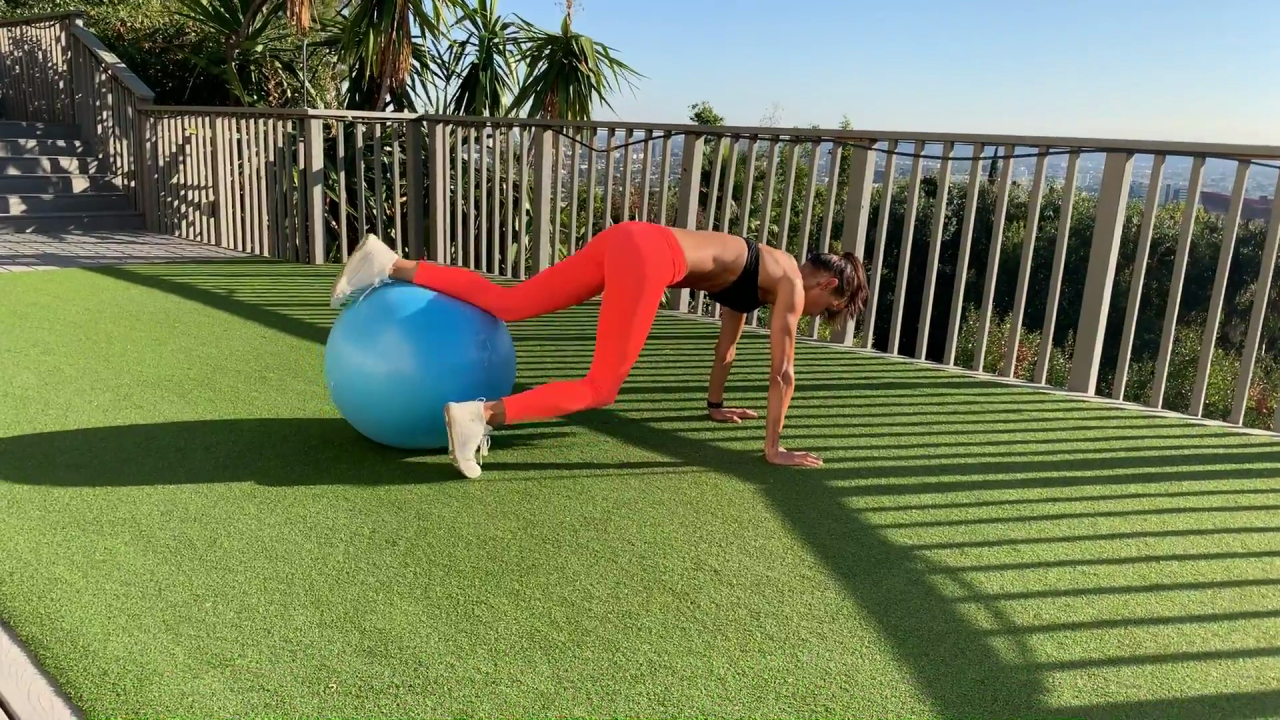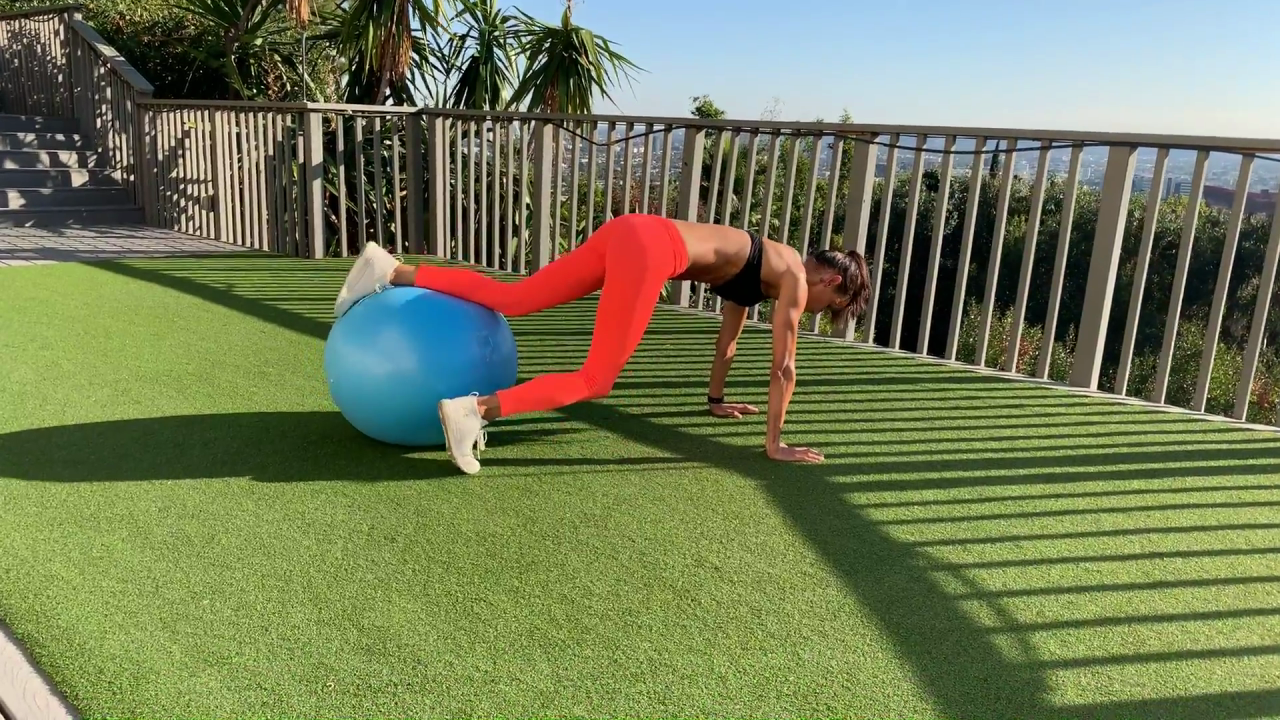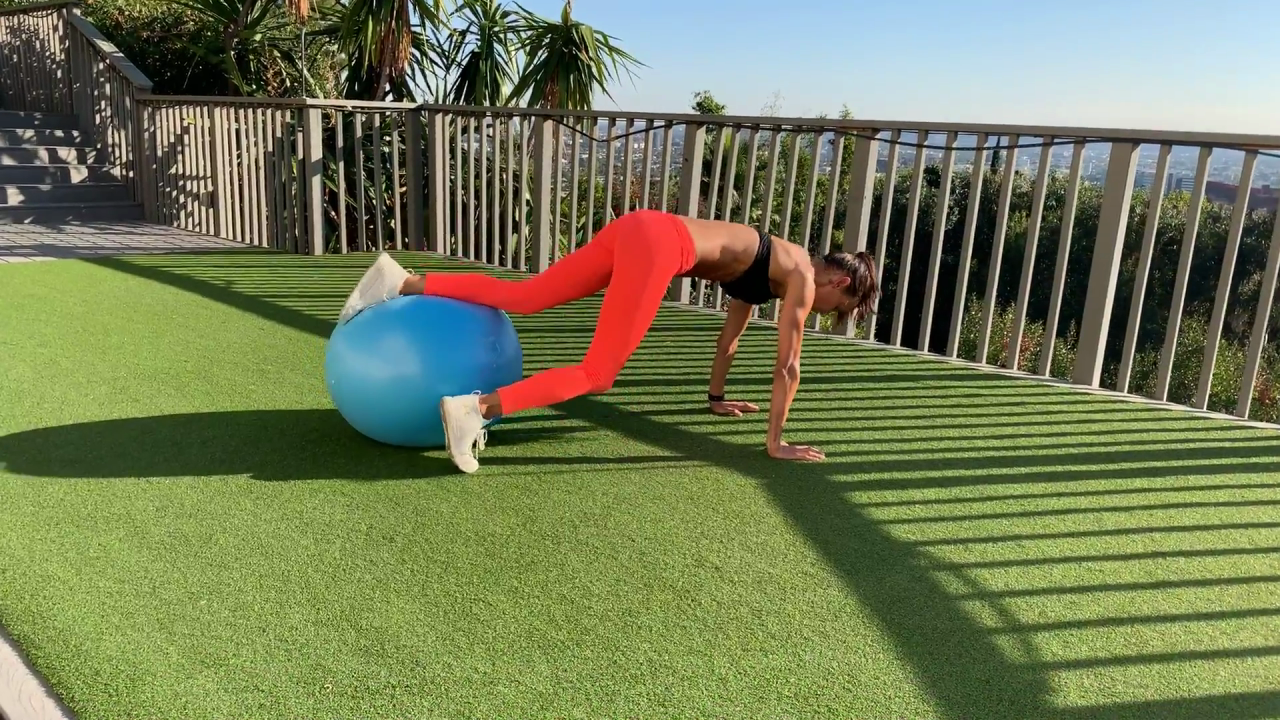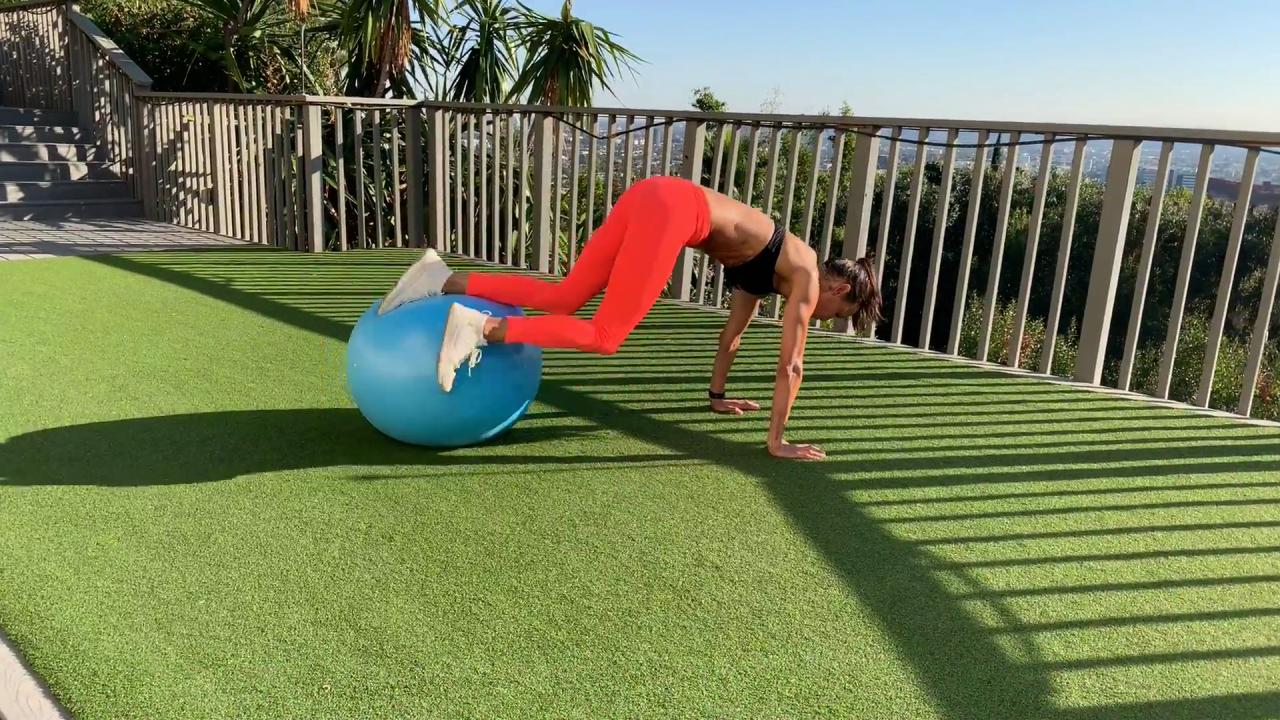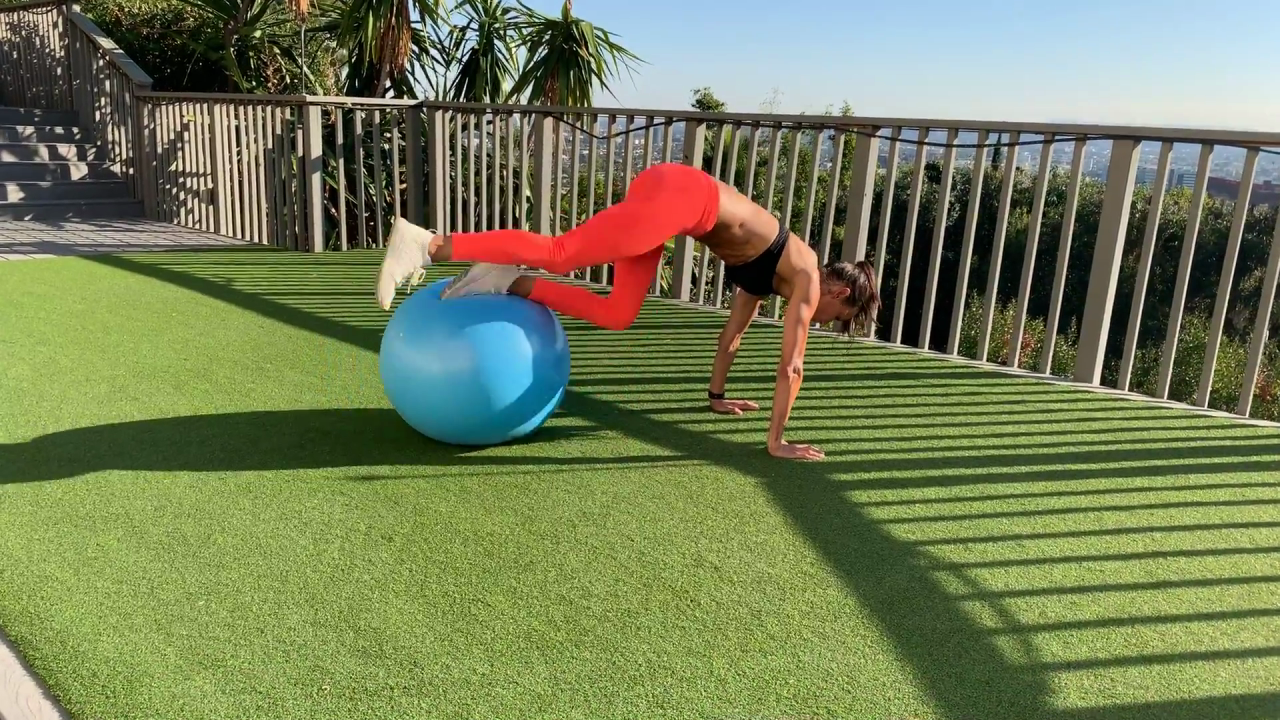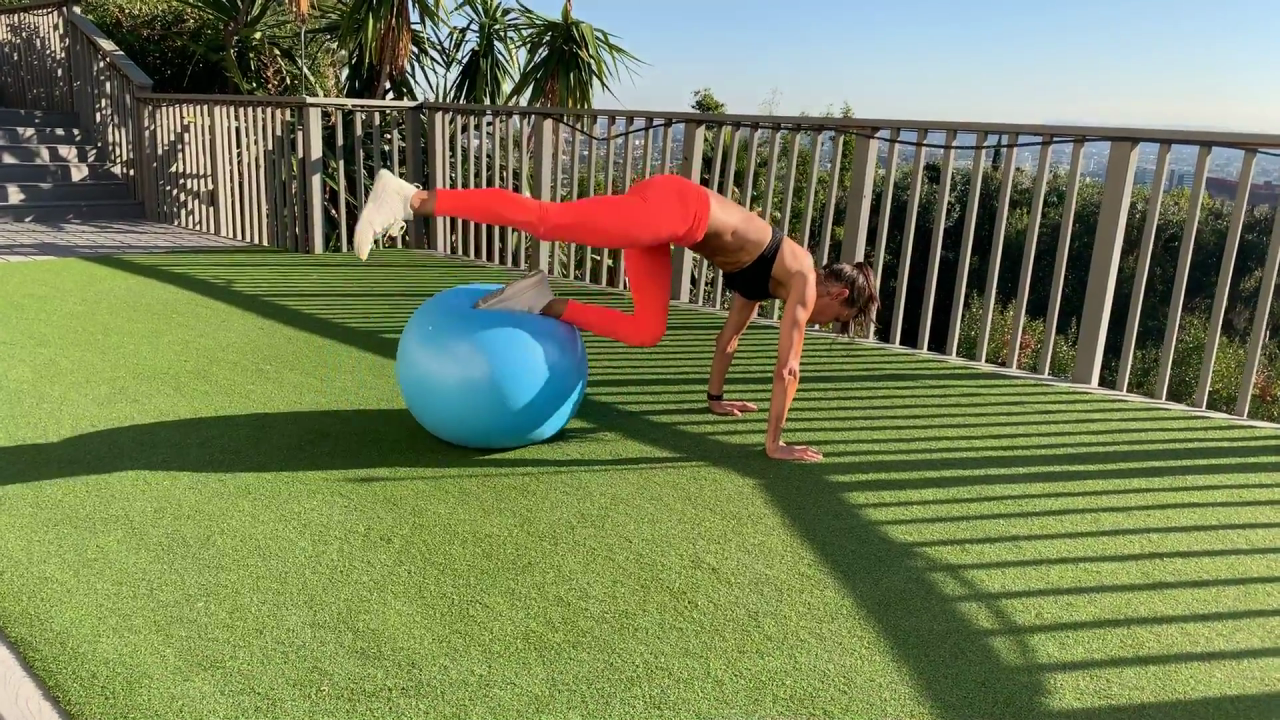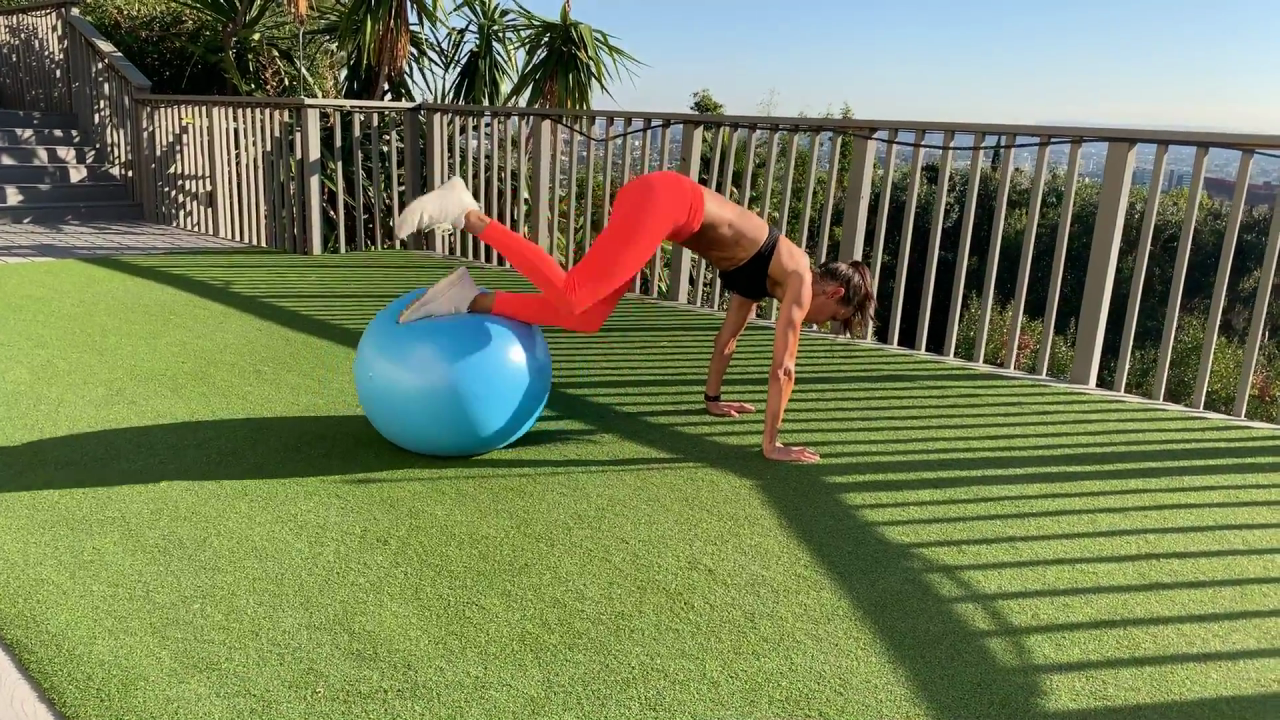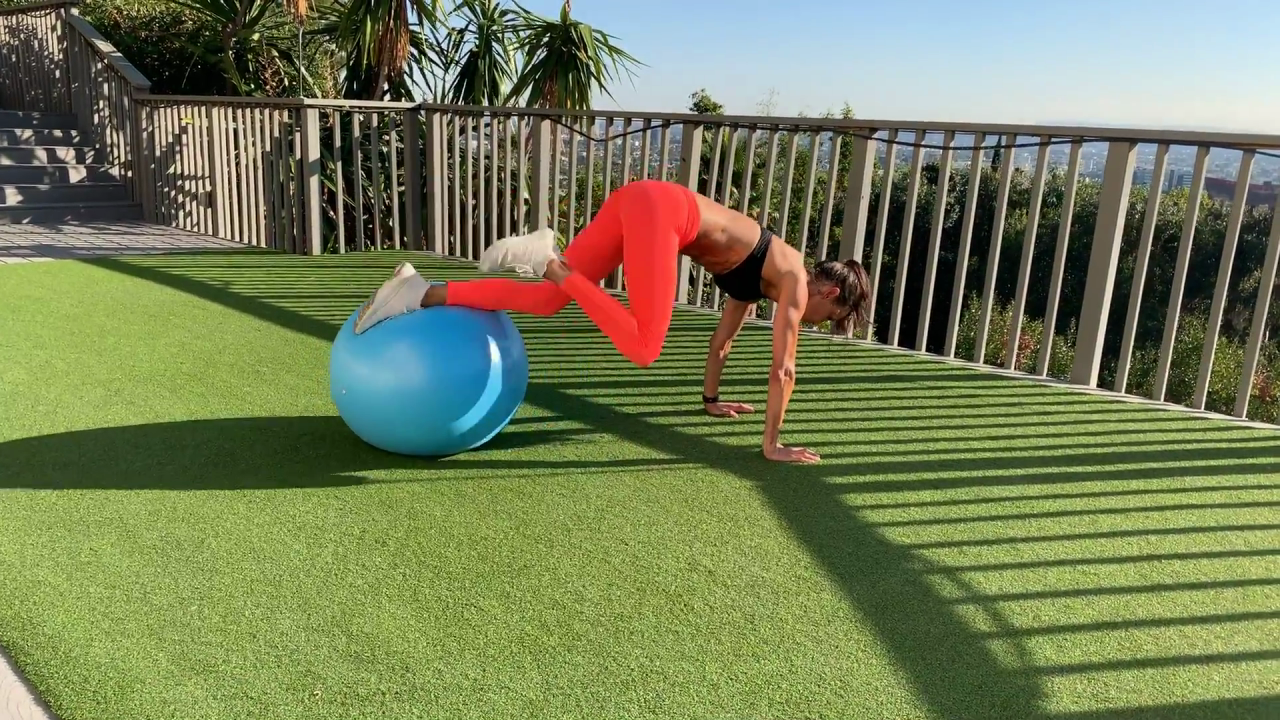
dt=0.2s
person 1, frame 1
left shoulder: (757, 277)
right shoulder: (789, 283)
left elbow: (728, 339)
right elbow: (782, 373)
left wrist: (715, 405)
right wrist: (773, 448)
left hip: (625, 241)
right hip: (644, 256)
left knee: (505, 302)
right knee: (600, 388)
left ankle: (386, 263)
right ankle: (481, 415)
person 1, frame 2
left shoulder: (761, 271)
right shoulder: (795, 277)
left elbow: (729, 335)
right elbow: (783, 367)
left wrist: (716, 399)
right wrist: (775, 443)
left hip: (629, 233)
right hip: (648, 248)
left knee: (508, 298)
right knee: (594, 381)
left ankle: (387, 270)
right ankle: (475, 410)
person 1, frame 3
left shoulder: (768, 273)
right shoulder: (801, 277)
left elbow: (731, 333)
right elbow: (787, 368)
left wrist: (716, 397)
right wrist: (776, 442)
left hip: (636, 230)
right hip: (654, 245)
left knee: (524, 296)
right knee: (596, 375)
left ankle: (401, 281)
right ankle: (476, 408)
person 1, frame 4
left shoulder: (769, 272)
right shoulder: (808, 276)
left elbow: (733, 331)
right elbow: (791, 364)
left wrist: (716, 396)
right wrist: (777, 440)
left hip: (651, 197)
right hip: (669, 207)
left knee: (567, 297)
right knee: (603, 336)
left ankle: (443, 279)
right ankle: (479, 327)
person 1, frame 5
left shoulder: (771, 273)
right shoulder: (807, 278)
left elbow: (733, 329)
right elbow: (790, 365)
left wrist: (716, 395)
right wrist: (777, 441)
left hip: (662, 186)
right hip: (680, 195)
left knee: (618, 316)
right knee: (554, 255)
left ankle: (512, 282)
right ankle: (425, 244)
person 1, frame 6
left shoulder: (766, 277)
right shoulder: (805, 281)
left elbow: (730, 334)
right elbow: (787, 367)
left wrist: (715, 397)
right wrist: (775, 442)
left hip: (658, 210)
right hip: (668, 203)
left knee: (646, 333)
right knee: (541, 219)
left ankle: (541, 303)
right ankle: (411, 197)
person 1, frame 7
left shoulder: (767, 277)
right shoulder: (799, 283)
left elbow: (729, 333)
right elbow: (783, 366)
left wrist: (713, 398)
right wrist: (773, 442)
left hip: (653, 197)
right hip: (664, 198)
left knee: (583, 317)
right knee: (568, 297)
left ankle: (467, 299)
right ankle: (468, 212)
person 1, frame 8
left shoulder: (758, 277)
right shoulder: (795, 280)
left elbow: (723, 336)
right elbow: (782, 369)
left wrist: (711, 399)
right wrist: (772, 444)
left hip: (636, 201)
right hip: (656, 207)
left knee: (541, 299)
right knee: (641, 347)
left ankle: (422, 292)
right ankle: (549, 260)
